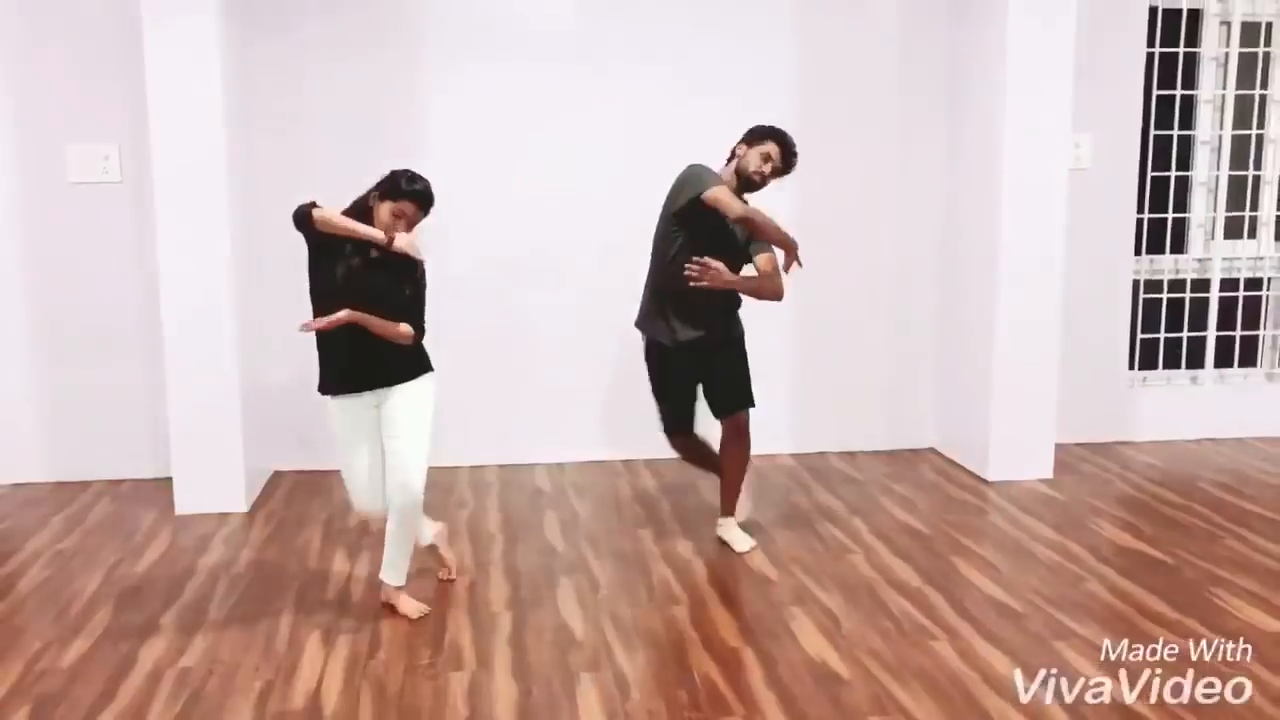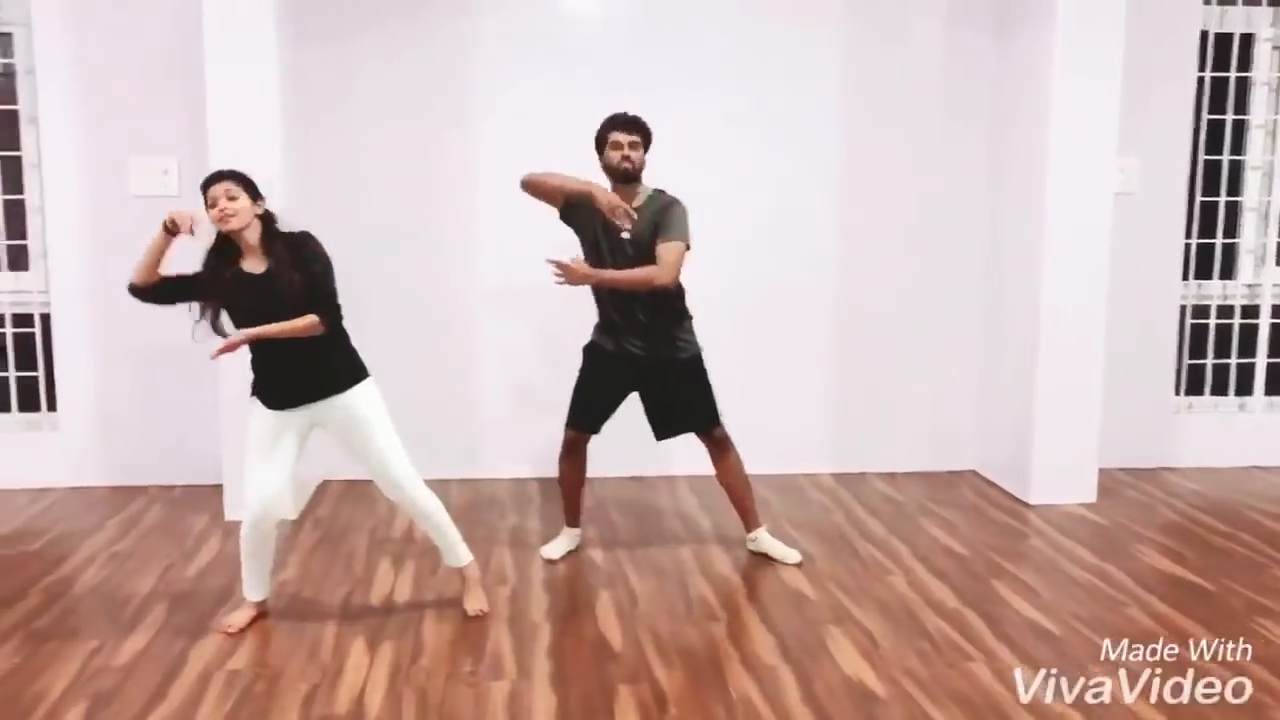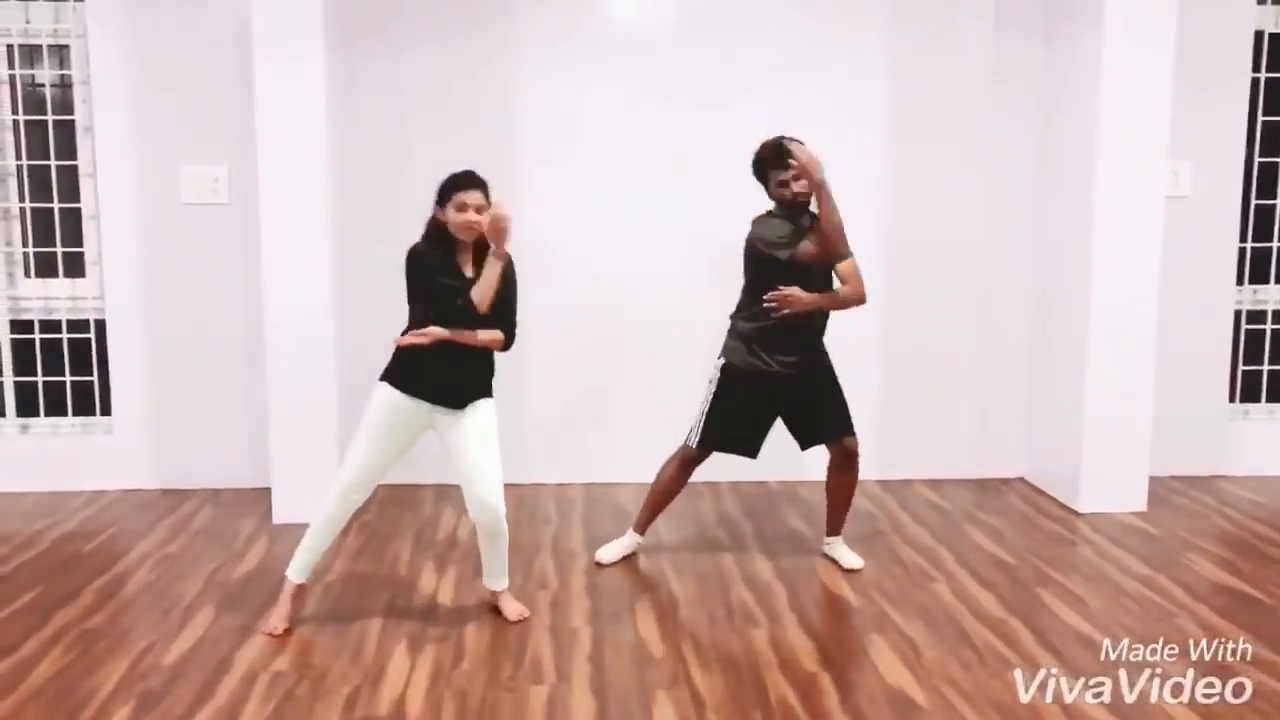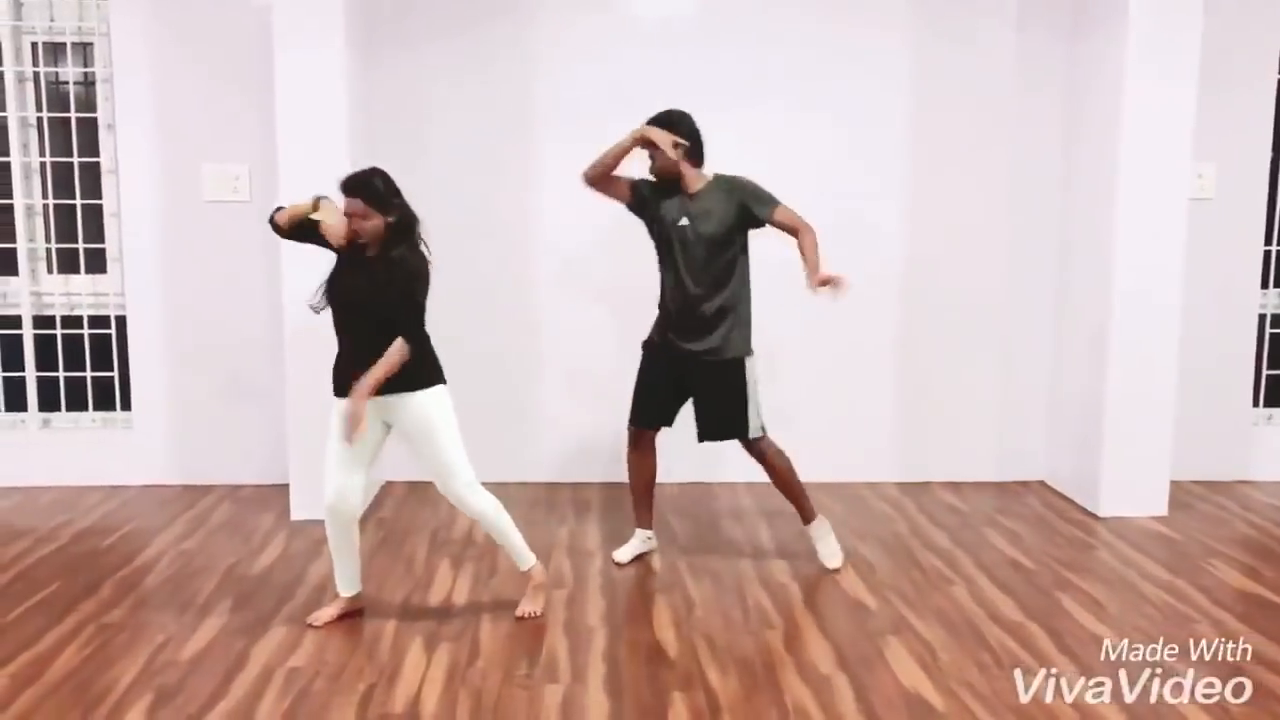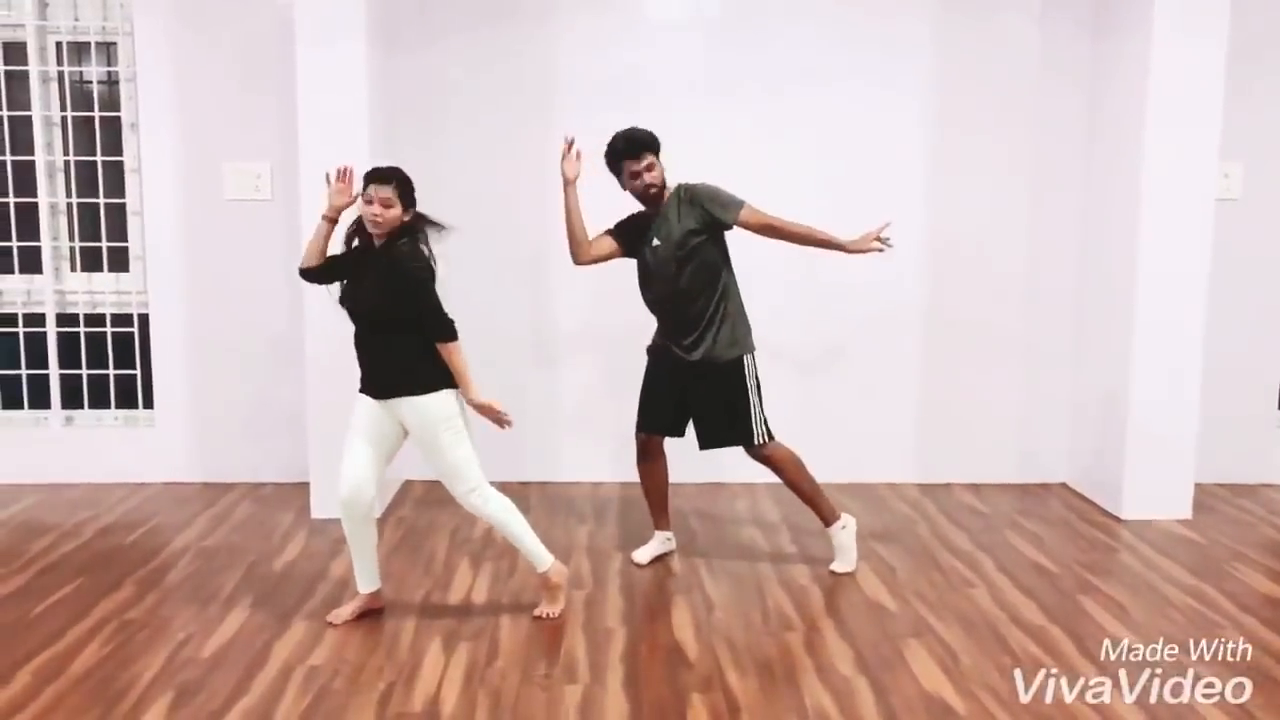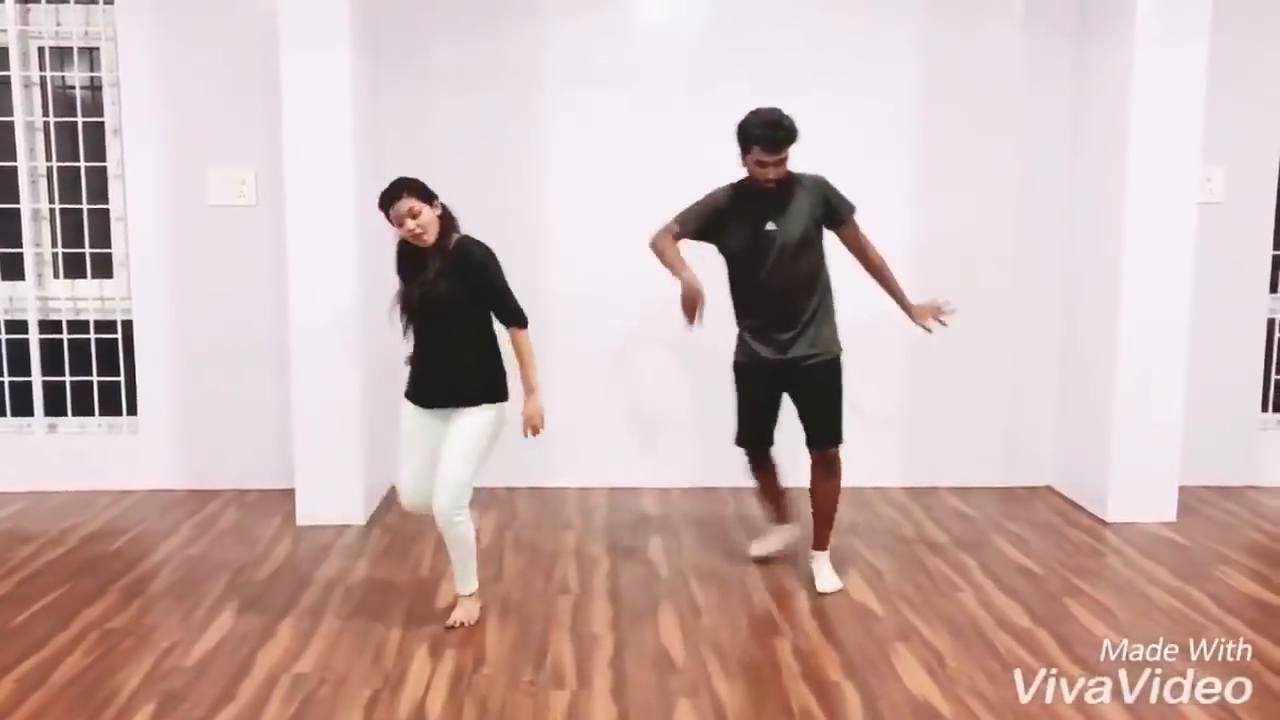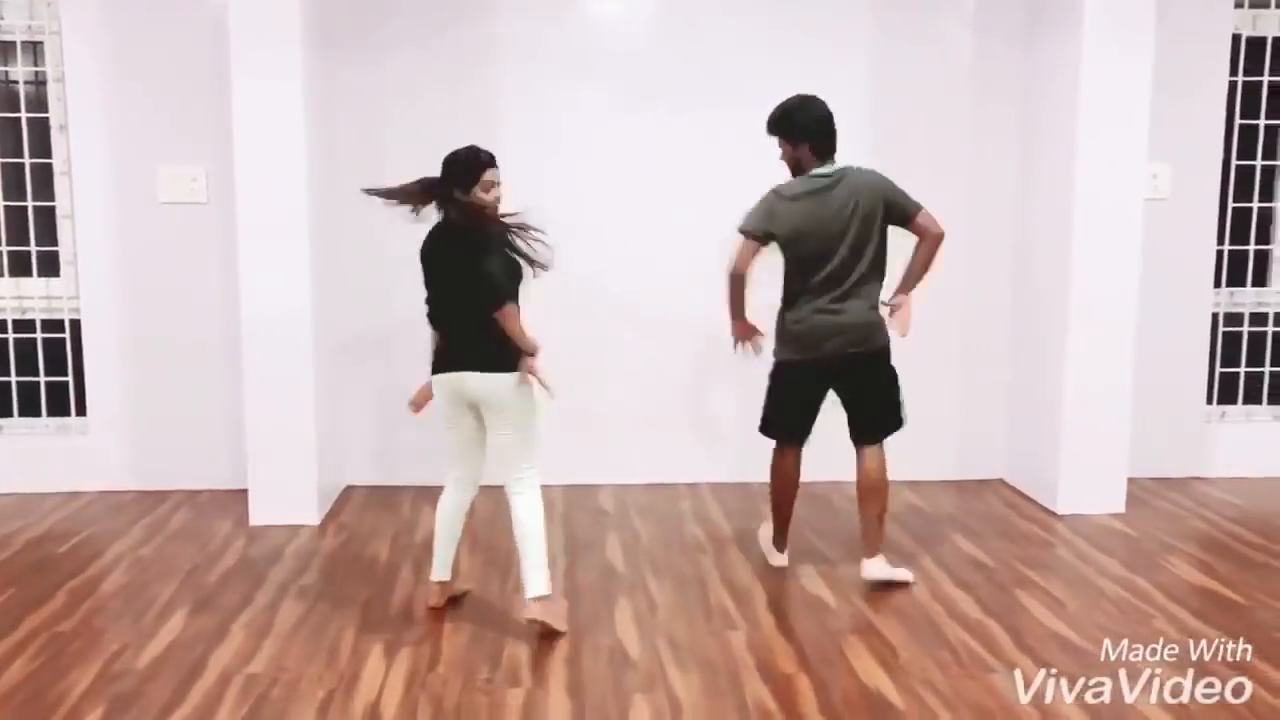
dt=0.7s
person 1, frame 1
left shoulder: (408, 262)
right shoulder: (331, 241)
left elbow: (412, 334)
right elbow: (304, 215)
left wrist: (354, 317)
right wrist: (382, 238)
left hip: (406, 382)
right hip: (346, 387)
left knee: (408, 485)
right knee: (369, 500)
left ankle: (393, 584)
right ankle: (430, 532)
person 1, frame 2
left shoulder: (300, 248)
right shoulder: (219, 273)
left elbow: (326, 319)
right elbow: (143, 288)
left wrist: (254, 332)
right wrist: (168, 234)
left hip: (341, 389)
right hip: (276, 402)
left knee: (403, 484)
right knee: (261, 508)
left ankle: (468, 570)
right ankle: (254, 599)
person 1, frame 3
left shoulder: (500, 267)
right shoulder: (424, 257)
left elbow: (504, 337)
right elbow: (469, 311)
left wrist: (448, 334)
right wrist: (496, 252)
left hip: (469, 400)
right hip: (406, 391)
left knee: (488, 504)
right knee: (348, 489)
left ankle: (498, 589)
right ankle: (293, 586)
person 1, frame 4
left shoulder: (408, 261)
right shoulder: (345, 238)
left elbow: (409, 338)
right elbow: (279, 222)
left wrist: (365, 388)
right wrist: (317, 207)
left hip: (414, 389)
right hip: (354, 388)
left knee: (461, 489)
right knee: (338, 500)
left ankle: (532, 571)
right ankle: (347, 595)
person 1, frame 5
left shoulder: (408, 261)
right shoulder: (365, 255)
left elbow: (441, 328)
right elbow: (311, 269)
left wrist: (469, 392)
right wrist: (332, 214)
left hip: (426, 392)
right hip: (377, 395)
left knee: (472, 491)
right knee: (353, 494)
left ankle: (551, 572)
right ankle: (369, 593)
person 1, frame 6
left shoulder: (472, 255)
right shoulder: (414, 264)
left elbow: (514, 319)
left wrist: (532, 391)
left hip: (477, 399)
right hip: (423, 397)
left knee: (448, 503)
right knee: (414, 496)
left ankle: (469, 593)
person 1, frame 7
left shoulder: (437, 240)
right shoulder: (488, 233)
right elbow: (500, 297)
left wrist: (434, 377)
right wrist: (527, 349)
left hip: (453, 372)
right hip: (494, 369)
left knee: (462, 476)
right knee: (523, 480)
left ankle: (440, 582)
right ankle: (540, 597)
person 2, frame 1
left shoulder: (753, 224)
right shoulder: (696, 178)
left elbow: (774, 289)
right elbow: (739, 213)
left wrist: (731, 280)
right wrist: (788, 244)
left hip: (719, 331)
right hip: (665, 330)
left knee: (738, 420)
right knee: (679, 434)
left ankle: (728, 519)
right ankle: (729, 476)
person 2, frame 2
left shoulder: (667, 208)
right shoulder: (586, 205)
left elbow: (664, 275)
right elbow: (530, 182)
left wrist: (592, 276)
right wrist: (594, 190)
left hip: (669, 347)
right hip: (611, 345)
left knee: (715, 436)
right knee: (574, 438)
left ankle: (757, 534)
right ankle: (571, 531)
person 2, frame 3
left shoulder: (825, 225)
right shoulder: (765, 230)
left elbow: (856, 292)
right elbow: (829, 250)
left wrist: (813, 301)
right wrist: (825, 185)
left hip: (807, 361)
right hip: (748, 362)
left knee: (846, 448)
right knee: (693, 452)
left ankle: (833, 539)
right ankle: (635, 534)
person 2, frame 4
left shoulder: (735, 192)
right shoulder: (654, 197)
left elbow: (799, 227)
right elbow: (593, 177)
left wrist: (814, 271)
right wrist: (639, 138)
left hip: (724, 346)
right hip: (668, 341)
left knee: (754, 442)
right knee: (640, 432)
left ankle: (814, 524)
right ankle: (643, 533)
person 2, frame 5
left shoulder: (699, 200)
right shoulder: (633, 229)
left elbow: (768, 225)
right elbow: (581, 254)
left wrist: (846, 245)
right wrist: (570, 187)
left hip: (724, 350)
right hip: (671, 350)
left knee: (760, 446)
right knee: (647, 439)
left ankle: (838, 523)
right ankle: (663, 534)
person 2, frame 6
left shoulder: (814, 193)
right shoulder: (724, 203)
left elbow: (860, 246)
right elbow: (661, 239)
left wrist: (907, 305)
right wrist: (685, 276)
left hip: (815, 348)
right hip: (756, 351)
left knee: (826, 452)
right knee: (755, 446)
left ankle: (821, 553)
right ankle: (782, 523)
person 2, frame 7
left shoulder: (780, 201)
right shoulder: (875, 186)
left elbow: (740, 266)
right elbow: (932, 232)
left wrist: (738, 319)
right wrist: (904, 292)
left hip: (802, 342)
right hip: (867, 336)
left knee: (788, 443)
right knee: (871, 444)
left ankle: (779, 543)
right ankle: (873, 557)
